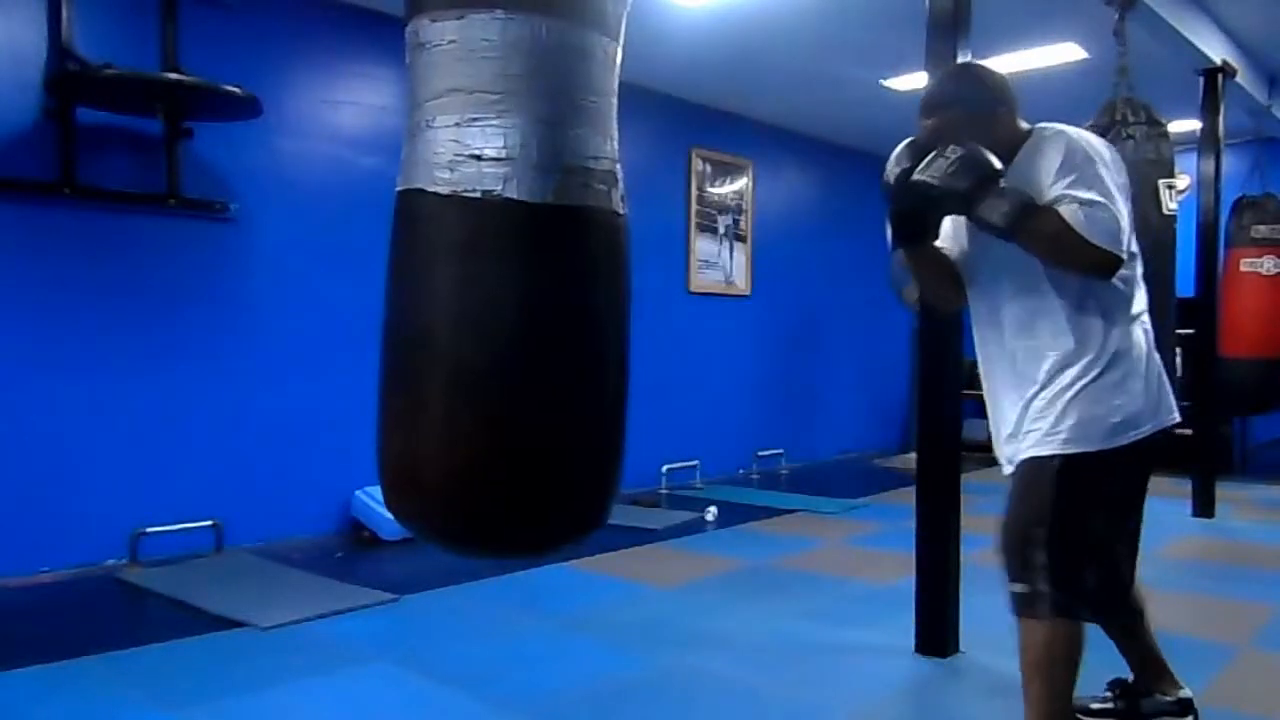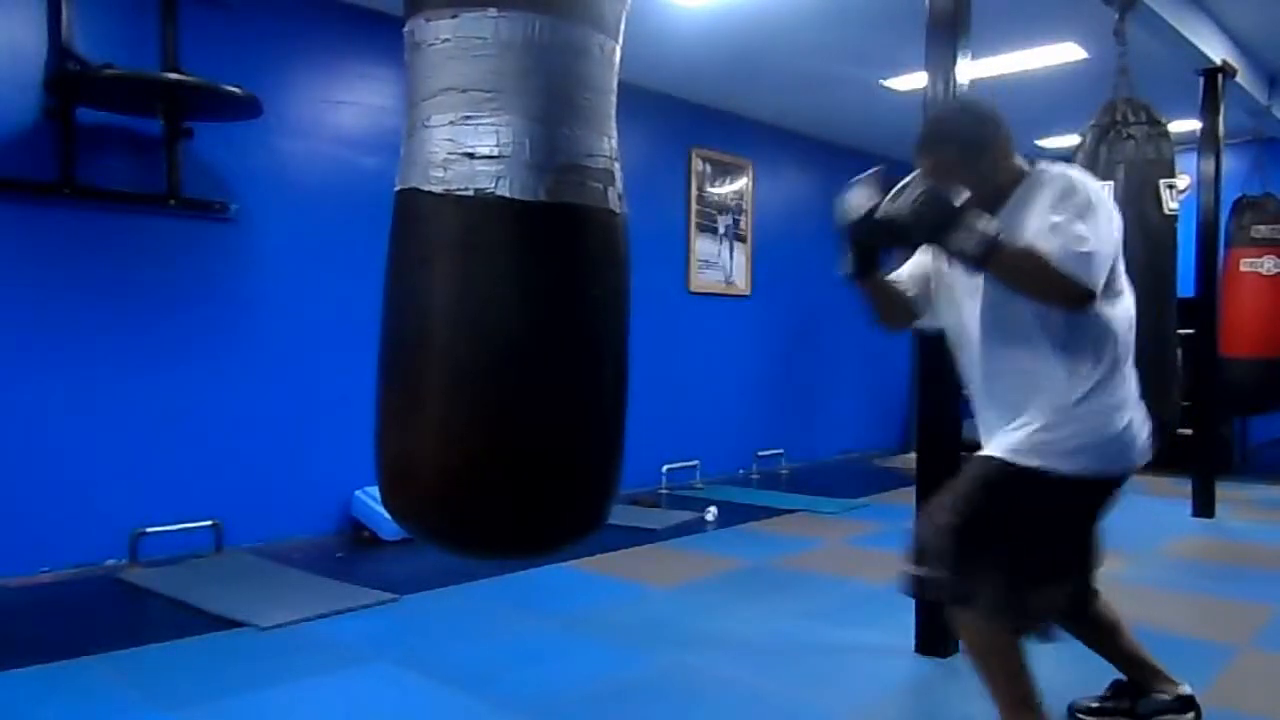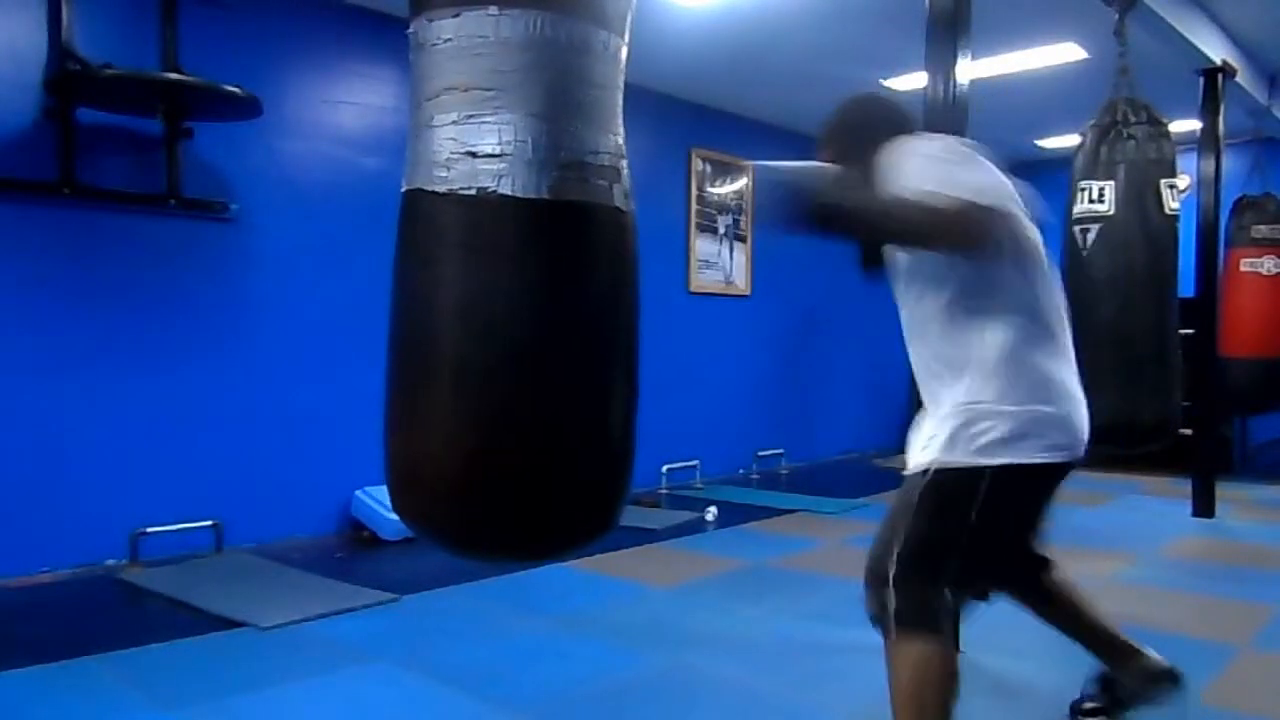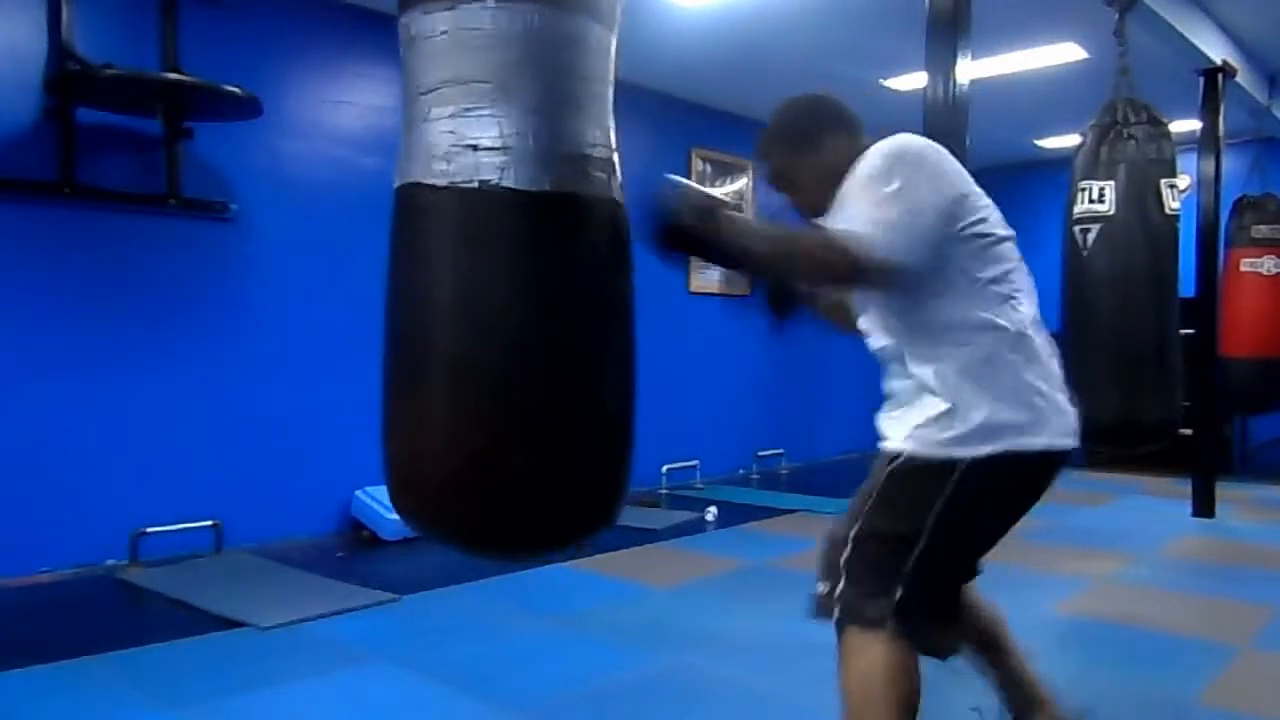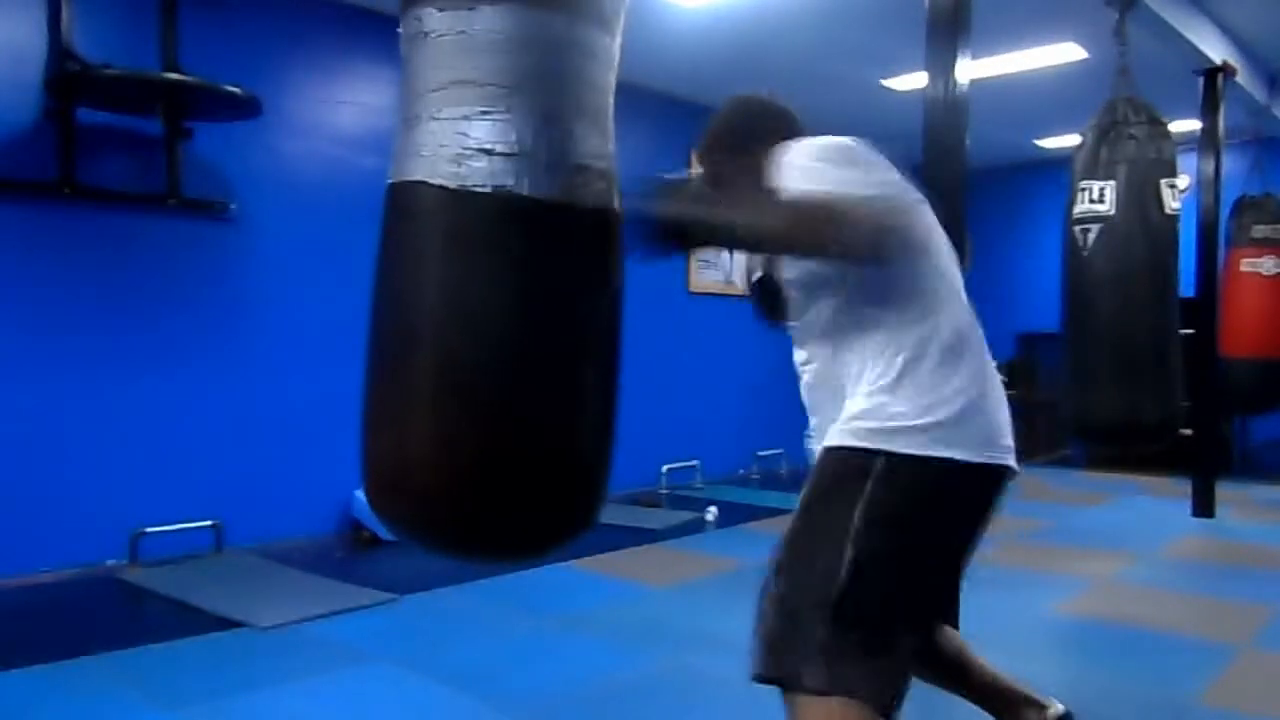
dt=0.5s
person 1, frame 1
left shoulder: (1071, 151)
right shoulder: (971, 182)
left elbow: (1100, 253)
right elbow: (948, 293)
left wrist: (993, 202)
right wrist: (912, 230)
left hip: (1093, 405)
right hip: (1047, 411)
left knee: (1043, 569)
right knee: (1089, 566)
person 1, frame 2
left shoulder: (1068, 192)
right shoulder: (953, 233)
left elbow: (1073, 286)
right elbow: (898, 312)
left wrist: (964, 234)
right wrist: (866, 258)
left hip: (1073, 435)
right hip: (1033, 437)
left knee: (952, 553)
right knee: (1045, 583)
person 1, frame 3
left shoulder: (922, 155)
right shoulder: (926, 166)
left elbow: (981, 228)
left wrist: (858, 208)
right wrist: (888, 252)
left hip: (991, 424)
right hip: (1033, 418)
left knee: (906, 586)
right knee: (1006, 565)
right ankle: (1136, 668)
person 1, frame 4
left shoulder: (900, 160)
right shoulder: (886, 188)
left elbow: (858, 263)
right elbow: (864, 309)
left wrist: (717, 230)
right wrist: (793, 288)
left hip: (980, 426)
right hip: (1004, 422)
left knee: (868, 597)
right knee: (923, 579)
person 1, frame 5
left shoulder: (822, 157)
right shoulder: (839, 177)
left elbow: (864, 230)
left wrist: (707, 212)
right wrist: (796, 306)
left hip: (906, 436)
left knee: (815, 658)
right knee: (896, 632)
